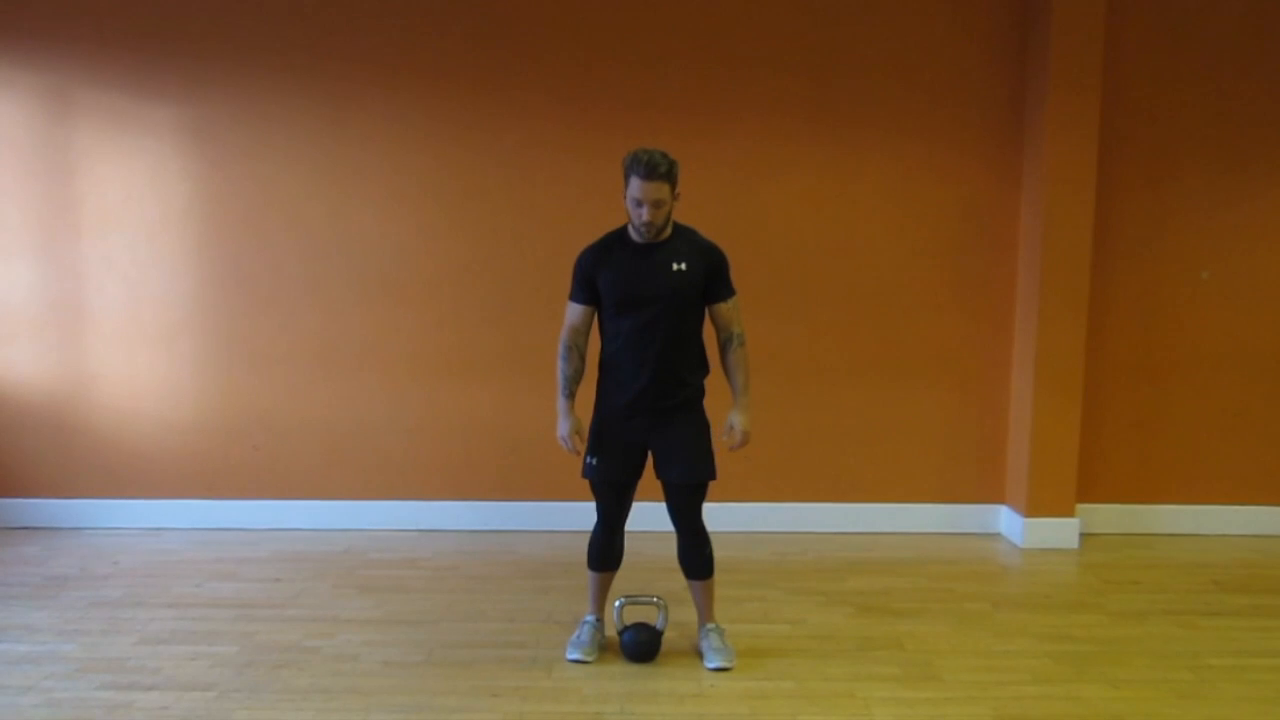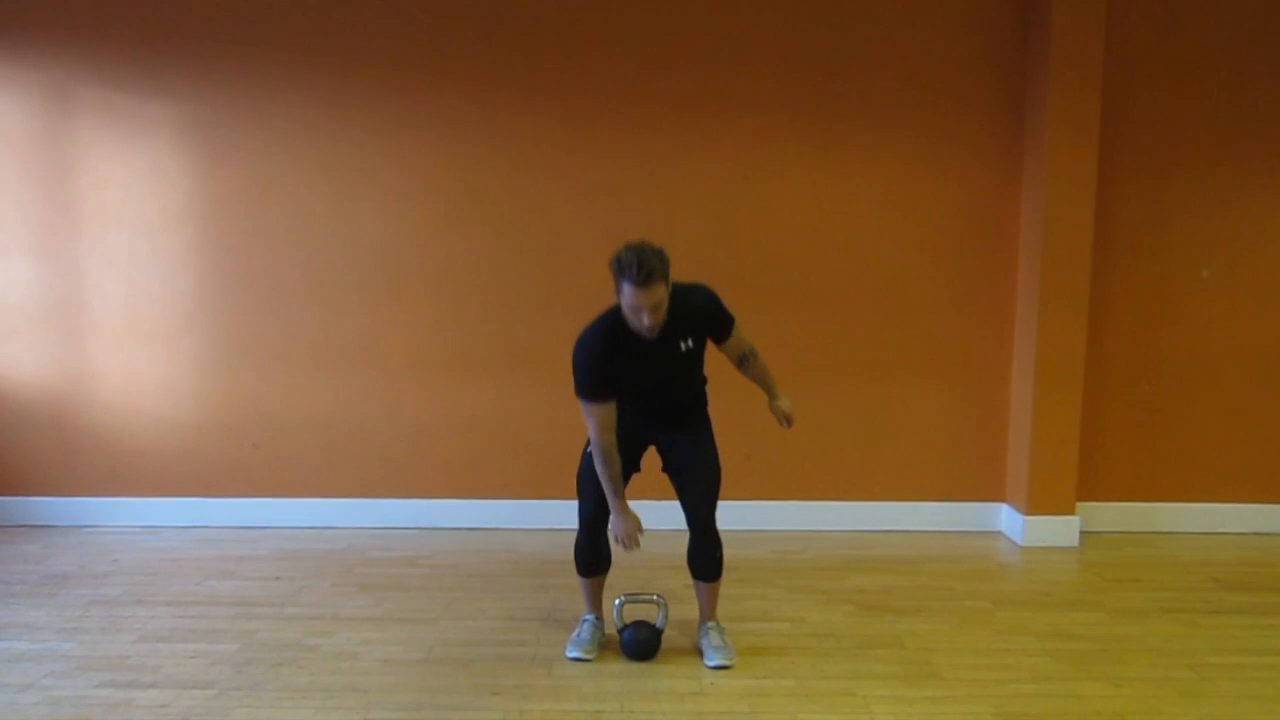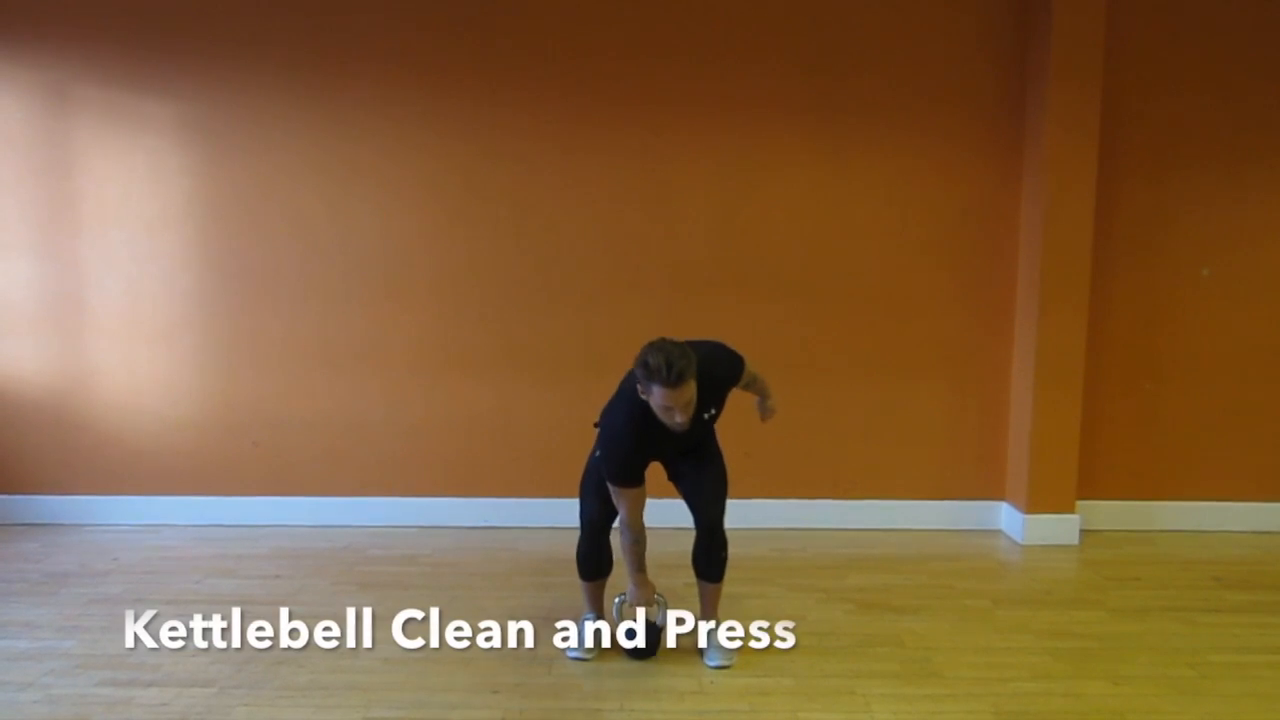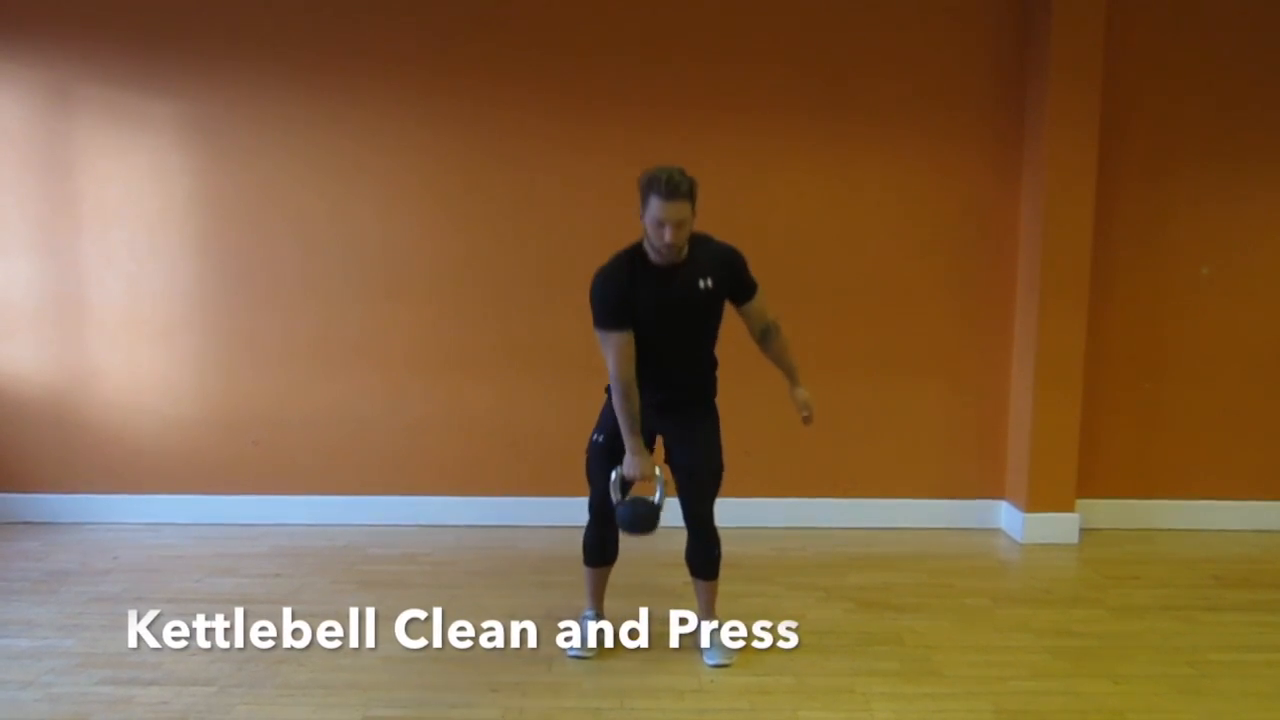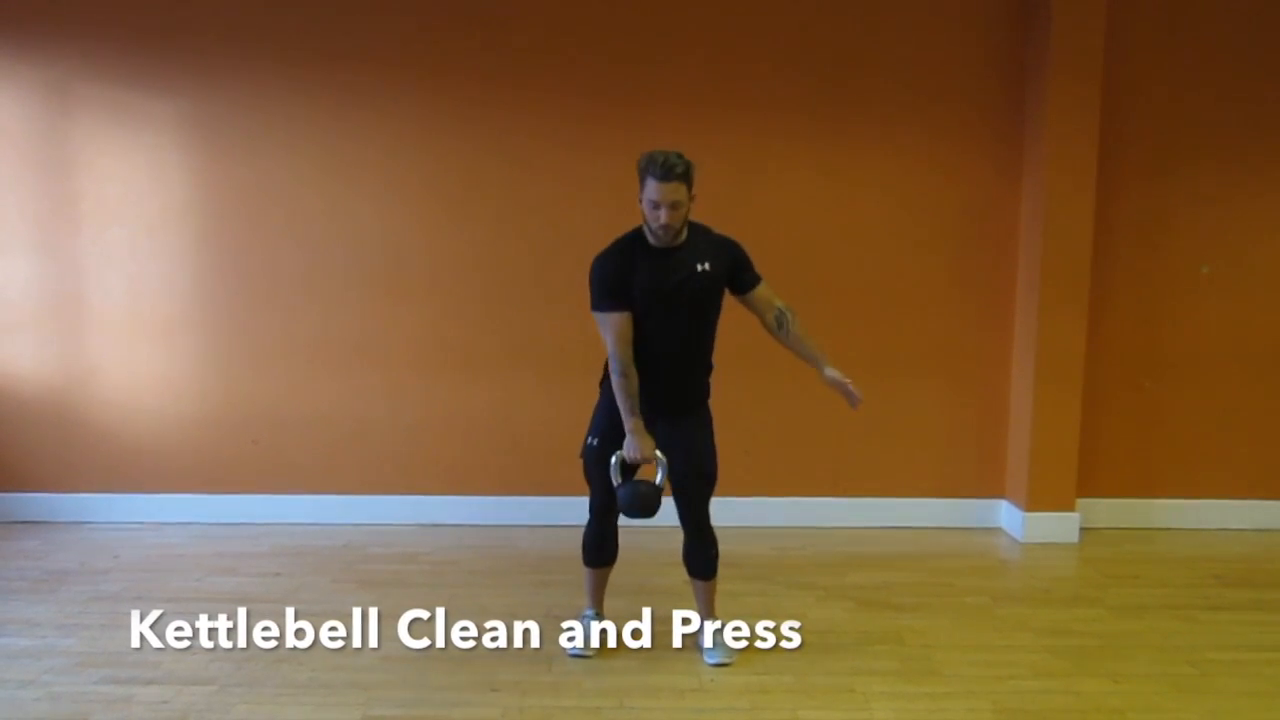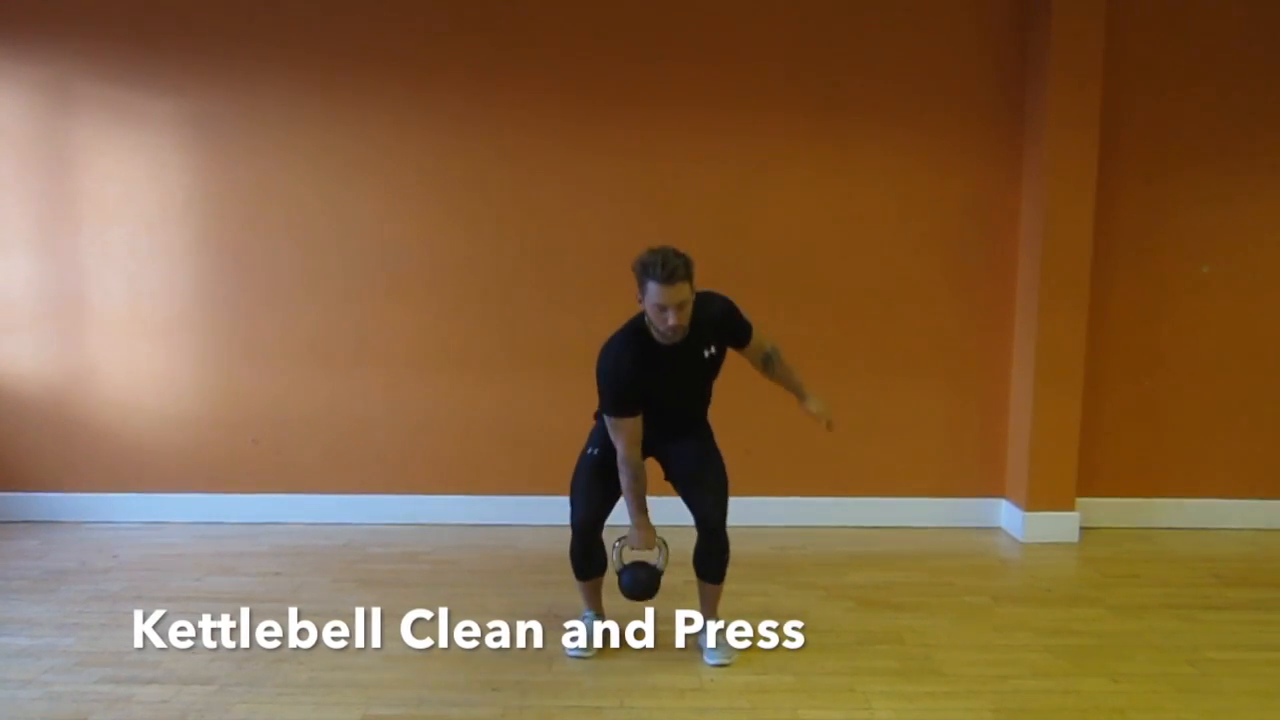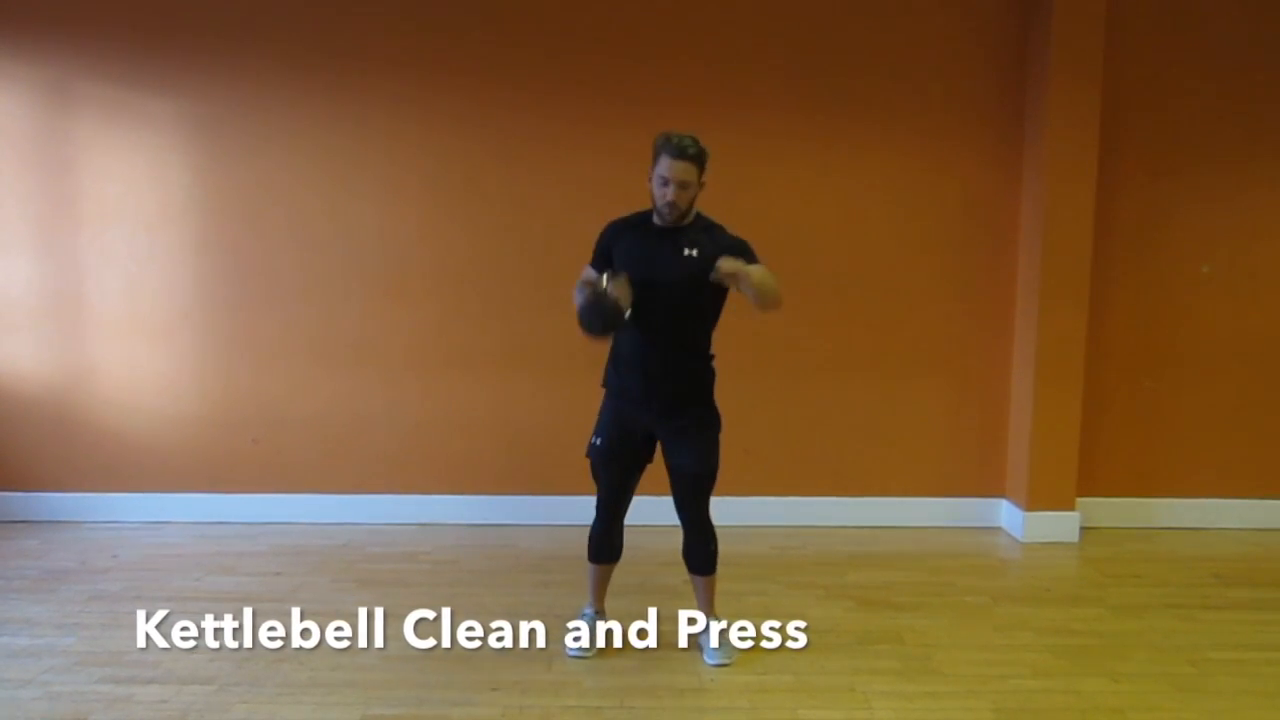
dt=0.5s
person 1, frame 1
left shoulder: (703, 255)
right shoulder: (597, 257)
left elbow: (730, 331)
right elbow: (574, 335)
left wrist: (740, 404)
right wrist: (565, 409)
left hip: (682, 415)
right hip: (616, 415)
left knee: (689, 521)
right knee: (609, 520)
left ankle: (709, 628)
right ankle: (593, 622)
person 1, frame 2
left shoulder: (700, 304)
right shoulder: (595, 343)
left elbow: (740, 349)
right elbow: (602, 434)
left wrist: (774, 394)
right wrist: (619, 508)
left hip: (686, 417)
right hip: (624, 419)
left knee: (703, 517)
right knee: (592, 515)
left ankle: (709, 625)
right ankle: (592, 619)
person 1, frame 3
left shoulder: (716, 364)
right shoulder: (622, 424)
left elbow: (746, 376)
right elbow: (630, 518)
left wrist: (765, 396)
right wrist: (638, 582)
right hip: (629, 444)
left knee: (711, 521)
right knee: (593, 520)
left ankle: (709, 625)
right ankle: (593, 618)
person 1, frame 4
left shoulder: (721, 261)
right shoulder: (613, 278)
left elbow: (762, 323)
right elbow: (620, 370)
left wrist: (794, 383)
right wrist: (634, 450)
left hip: (694, 408)
right hip: (632, 402)
left knee: (699, 517)
right knee: (603, 509)
left ankle: (709, 626)
right ankle: (593, 617)
person 1, frame 5
left shoulder: (719, 251)
right shoulder: (612, 263)
left elbow: (771, 312)
right elbow: (619, 352)
left wrist: (820, 366)
right wrist: (634, 430)
left hip: (686, 408)
right hip: (624, 402)
left knee: (695, 517)
right knee: (603, 508)
left ankle: (709, 627)
right ankle: (593, 616)
person 1, frame 6
left shoulder: (718, 314)
right shoulder: (619, 355)
left elbow: (762, 353)
right elbow: (628, 450)
left wrist: (803, 396)
right wrist: (639, 521)
left hip: (688, 430)
right hip: (621, 431)
left knee: (713, 522)
right knee: (584, 521)
left ankle: (709, 625)
right ankle: (593, 616)
person 1, frame 7
left shoulder: (720, 242)
right shoulder: (621, 232)
left elbow: (770, 300)
right elbow: (583, 294)
left wrist: (748, 278)
right wrist: (600, 293)
left hip: (691, 404)
right hip: (626, 398)
left knee: (694, 515)
right knee: (609, 509)
left ankle: (709, 623)
right ankle: (593, 614)
